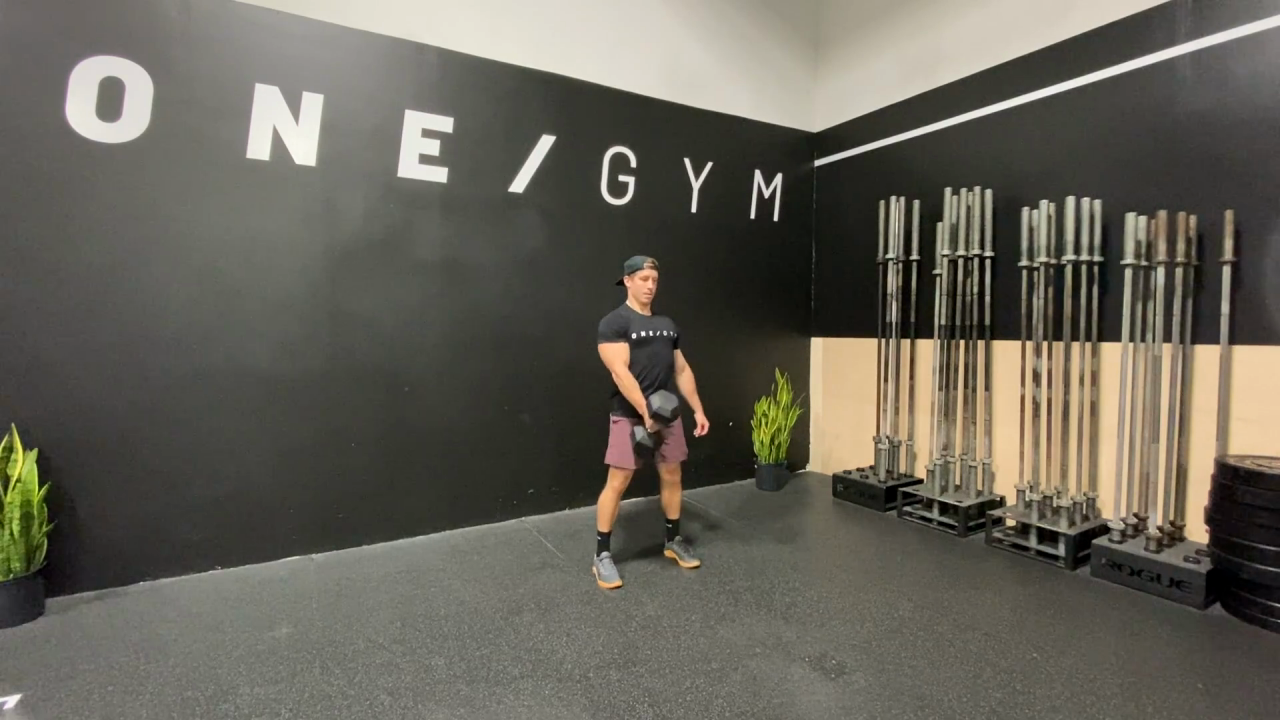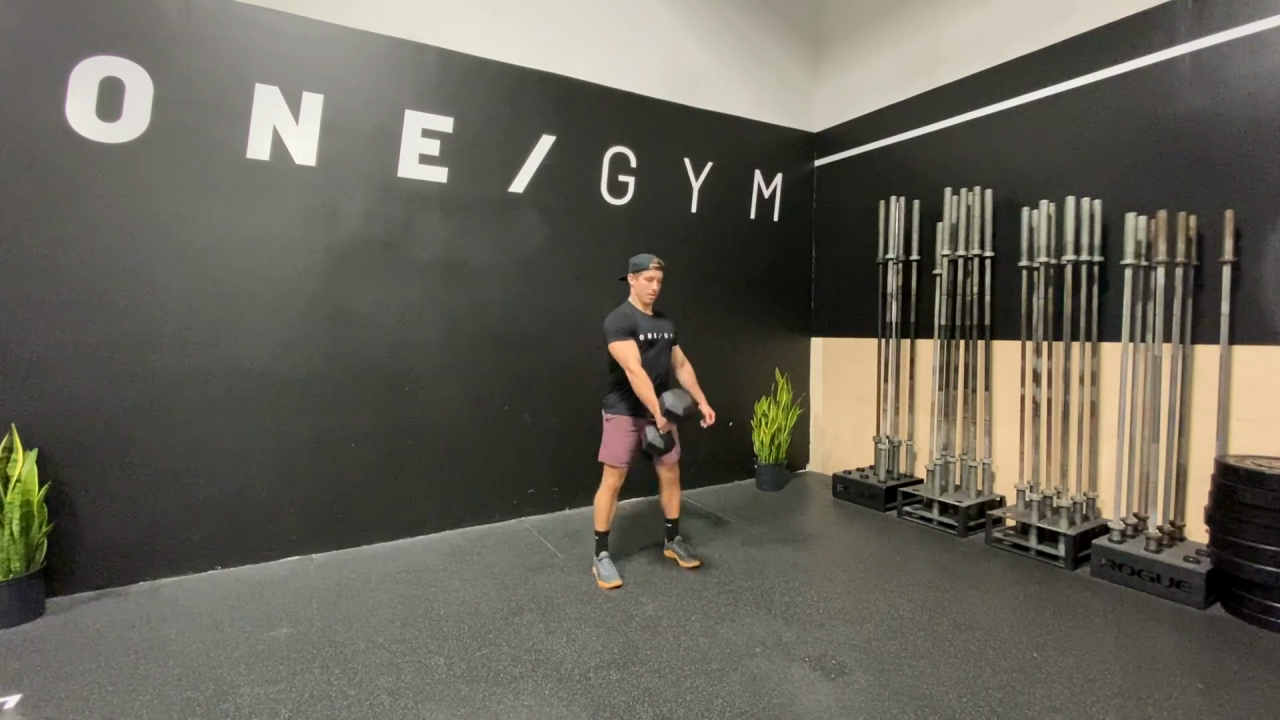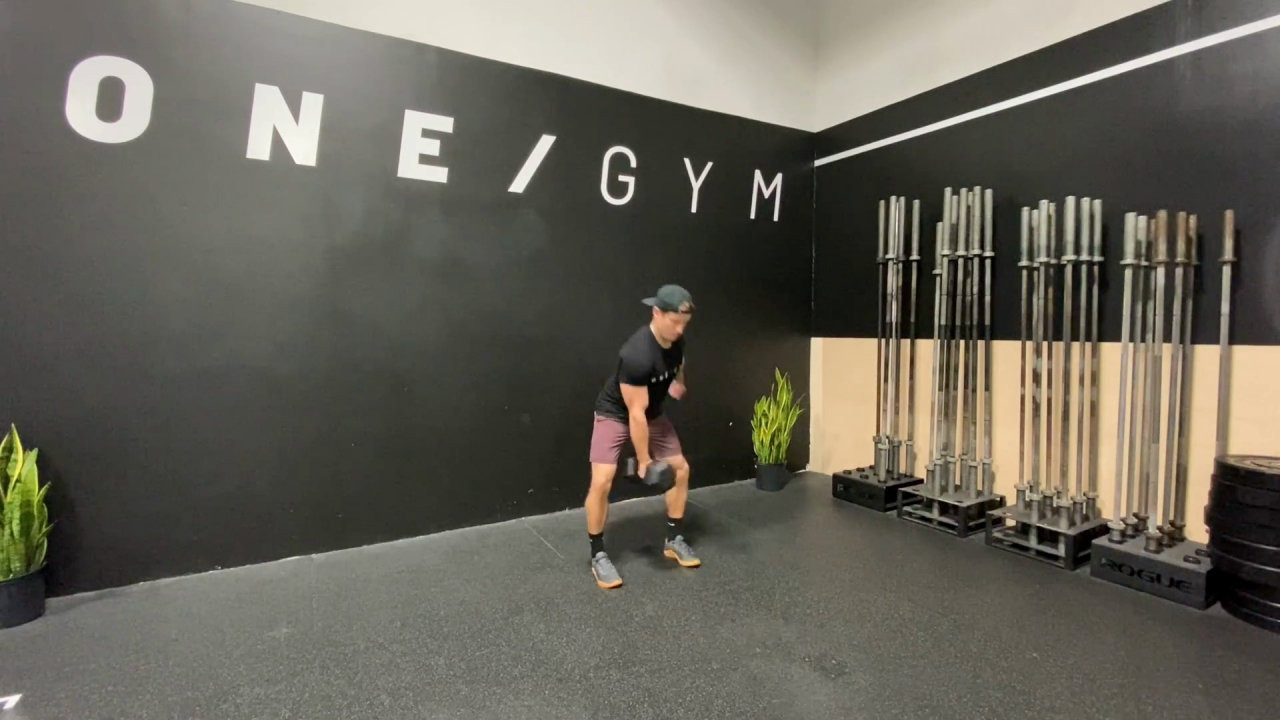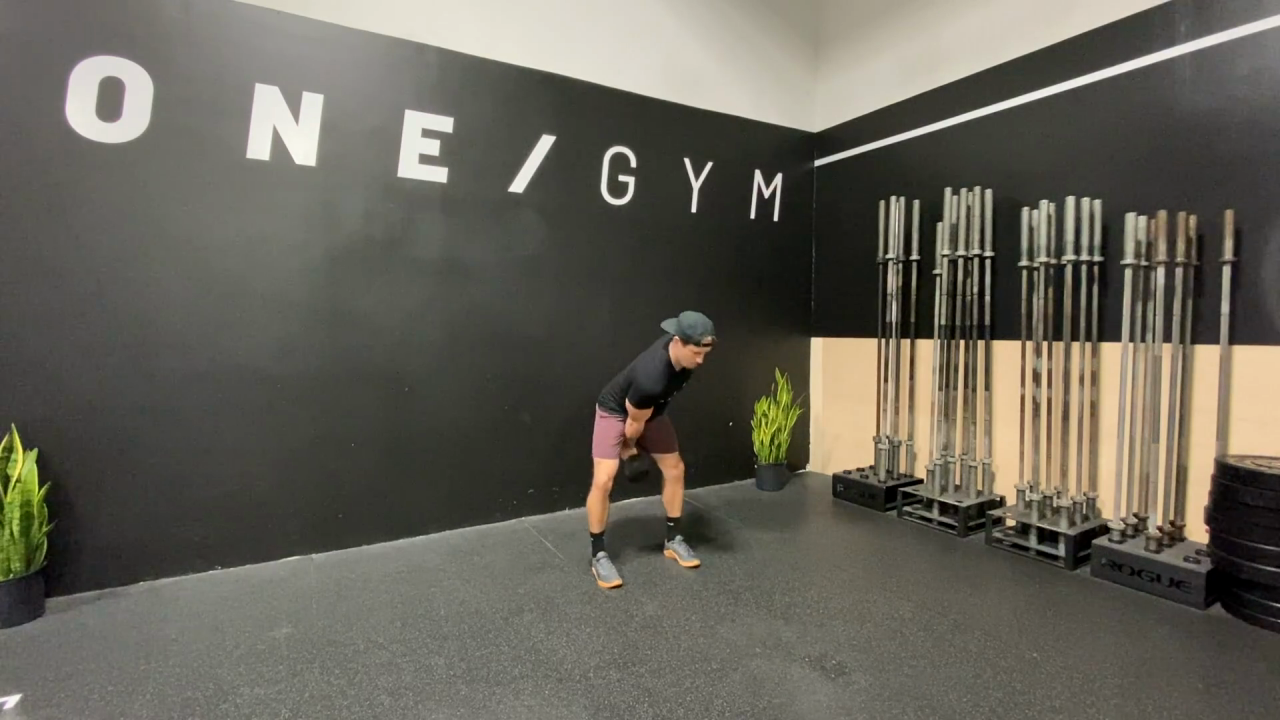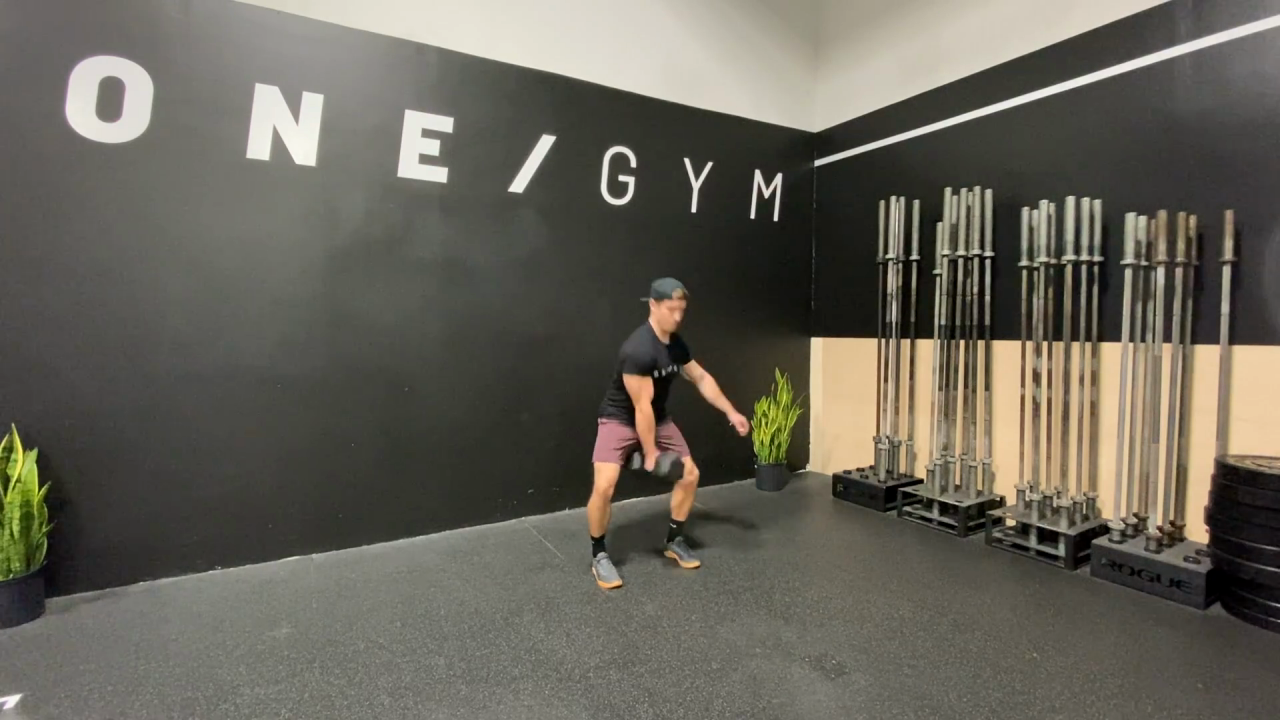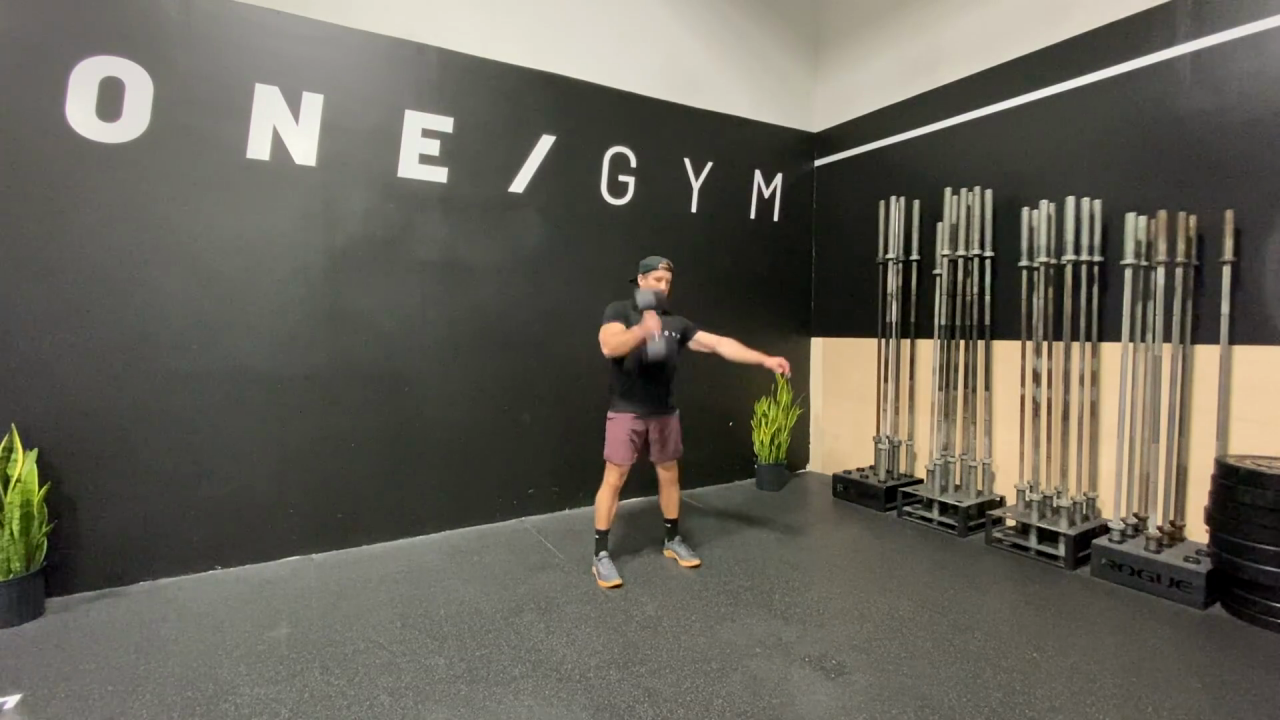
dt=0.3s
person 1, frame 1
left shoulder: (667, 324)
right shoulder: (614, 323)
left elbow: (682, 370)
right elbow: (620, 371)
left wrist: (698, 410)
right wrist: (645, 412)
right hip: (630, 416)
left knee: (672, 476)
right knee: (618, 482)
left ankle: (673, 540)
right ankle: (602, 555)
person 1, frame 2
left shoulder: (664, 321)
right shoulder: (620, 320)
left elbow: (681, 365)
right elbow: (634, 370)
left wrist: (702, 402)
right wrist: (658, 413)
left hip: (658, 409)
right hip: (622, 412)
left knee: (670, 474)
right knee: (612, 481)
left ankle: (673, 540)
right ankle: (601, 555)
person 1, frame 3
left shoulder: (675, 339)
right shoulder: (637, 355)
right elbow: (635, 414)
left wrist: (679, 384)
right wrist: (643, 461)
left hip: (653, 415)
right hip: (614, 415)
left knee: (680, 469)
right knee: (601, 483)
left ankle: (673, 539)
right ankle: (598, 555)
person 1, frame 4
left shoulder: (683, 351)
right shoulder: (650, 378)
right elbow: (635, 422)
right wrist: (629, 446)
left hip: (652, 412)
right hip: (615, 412)
left knee: (675, 470)
right knee: (603, 481)
left ankle: (673, 540)
right ankle: (598, 555)
person 1, frame 5
left shoulder: (677, 344)
right shoulder: (638, 349)
left elbow: (701, 379)
right elbow: (642, 407)
left wrist: (730, 412)
right wrist: (650, 453)
left hip: (657, 419)
right hip: (619, 421)
left knee: (690, 476)
right knee: (604, 486)
left ankle: (674, 541)
right ankle: (600, 555)
person 1, frame 6
left shoulder: (676, 322)
right shoulder: (620, 310)
left elbow: (718, 344)
right elbow: (609, 346)
left wrist: (764, 359)
right wrist: (643, 330)
left hip: (664, 411)
right hip: (626, 410)
left knee: (669, 475)
right knee: (614, 479)
left ankle: (672, 540)
right ankle: (601, 553)
